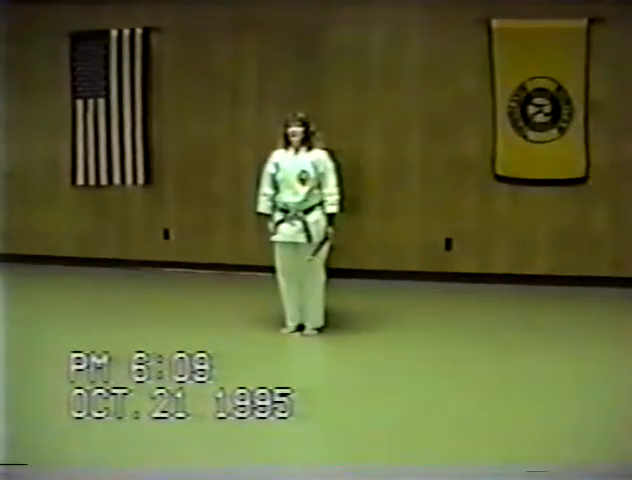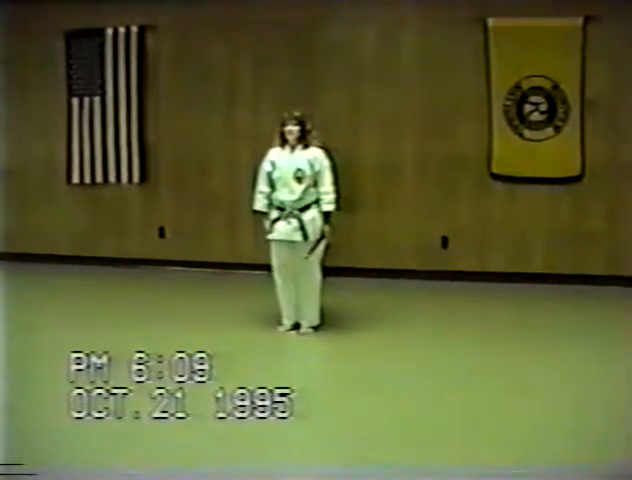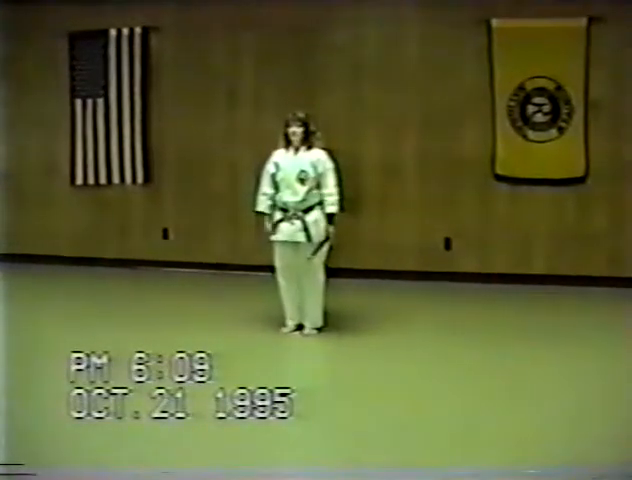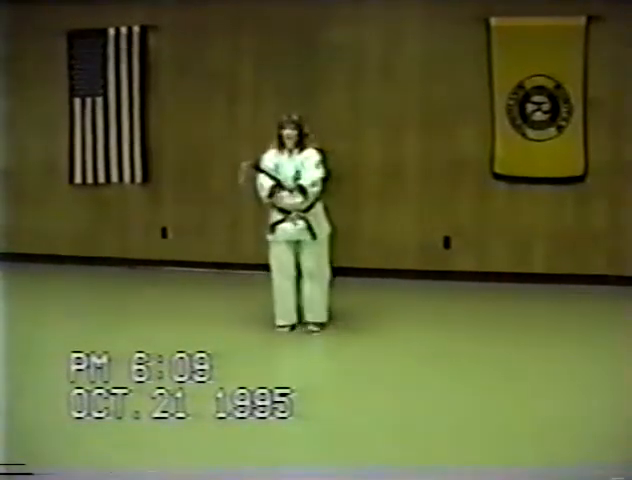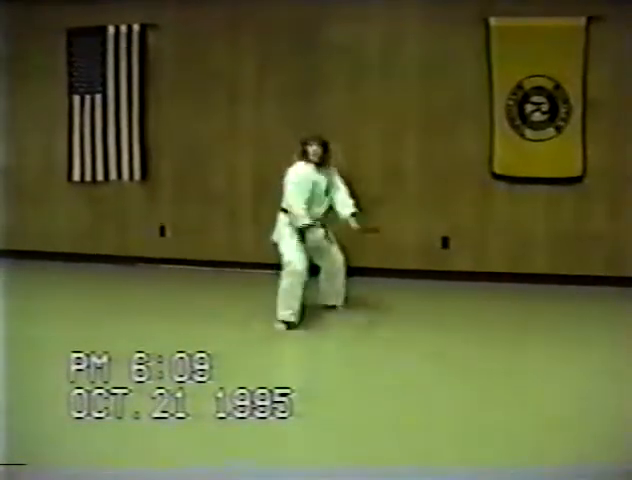
dt=0.5s
person 1, frame 1
left shoulder: (319, 157)
right shoulder: (276, 157)
left elbow: (330, 191)
right elbow: (267, 190)
left wrist: (330, 222)
right wrist: (269, 218)
left hip: (312, 221)
right hip: (284, 221)
left knee: (312, 272)
right knee: (286, 272)
left ankle: (314, 321)
right ankle: (293, 320)
person 1, frame 2
left shoulder: (316, 155)
right shoulder: (273, 156)
left elbow: (326, 189)
right elbow: (263, 188)
left wrist: (326, 219)
right wrist: (265, 216)
left hip: (308, 219)
right hip: (280, 220)
left knee: (308, 270)
right knee: (282, 270)
left ankle: (309, 320)
right ankle: (289, 318)
person 1, frame 3
left shoulder: (319, 157)
right shoulder: (277, 157)
left elbow: (330, 190)
right elbow: (266, 189)
left wrist: (330, 221)
right wrist: (267, 216)
left hip: (311, 220)
right hip: (284, 221)
left knee: (311, 272)
right knee: (286, 272)
left ankle: (313, 321)
right ankle: (293, 319)
person 1, frame 4
left shoulder: (311, 155)
right shoulder: (270, 157)
left elbow: (312, 180)
right elbow: (264, 182)
left wrist: (296, 188)
right wrist: (272, 189)
left hip: (310, 218)
right hip: (281, 220)
left knee: (315, 270)
right knee: (282, 270)
left ankle: (316, 317)
right ankle: (286, 319)
person 1, frame 5
left shoulder: (329, 172)
right shoulder: (297, 171)
left elbow: (339, 194)
right elbow: (294, 201)
left wrist: (350, 216)
right wrist: (304, 228)
left hip: (317, 225)
right hip: (294, 226)
left knee: (335, 262)
right knee: (296, 267)
left ankle: (330, 299)
right ankle: (286, 316)
